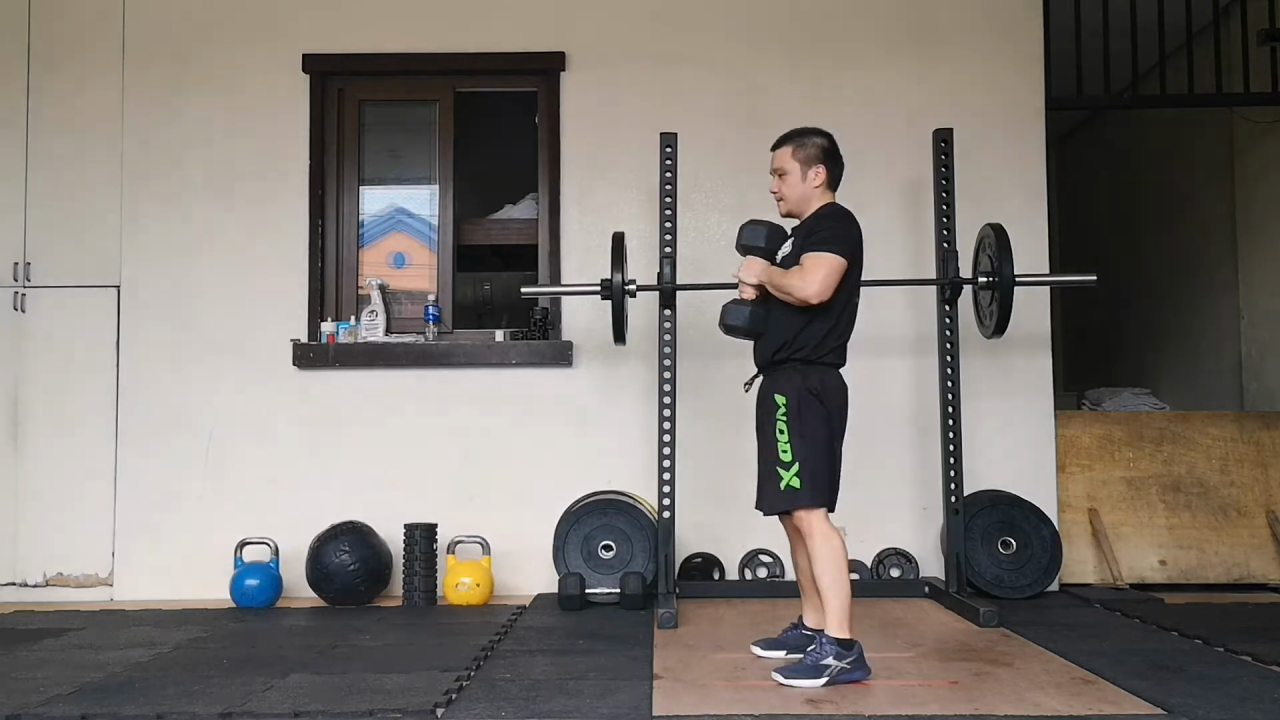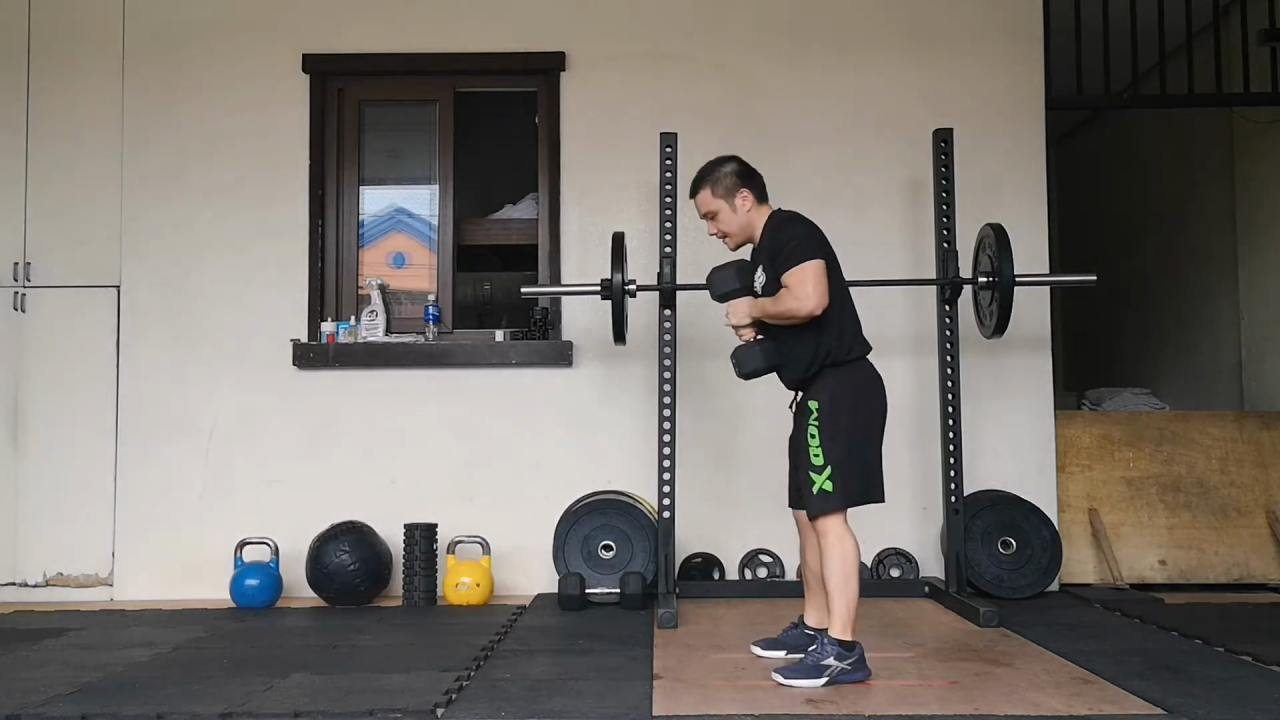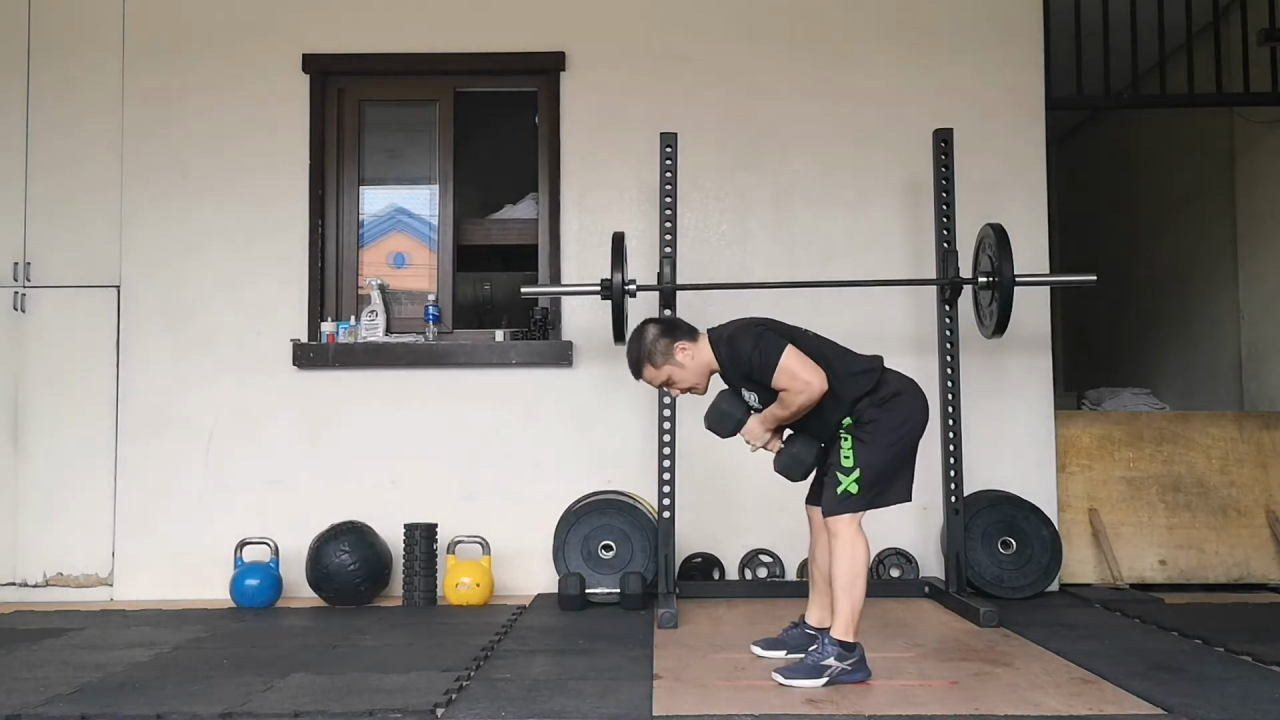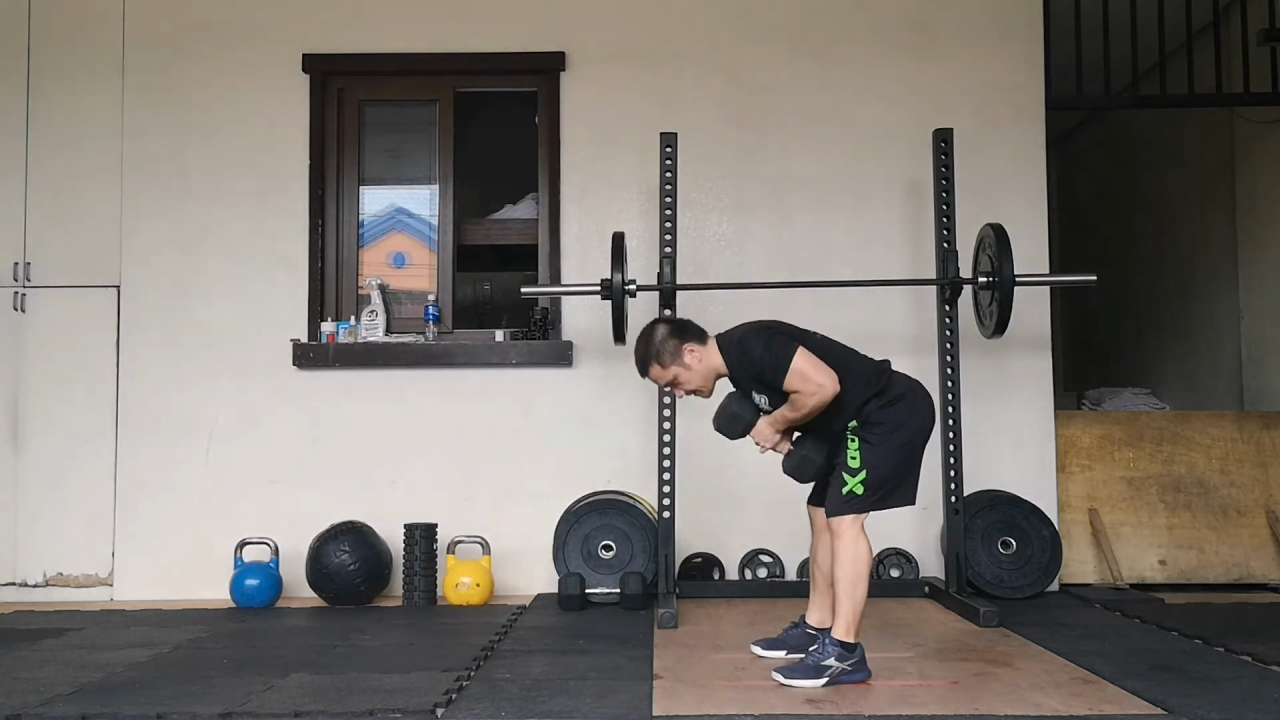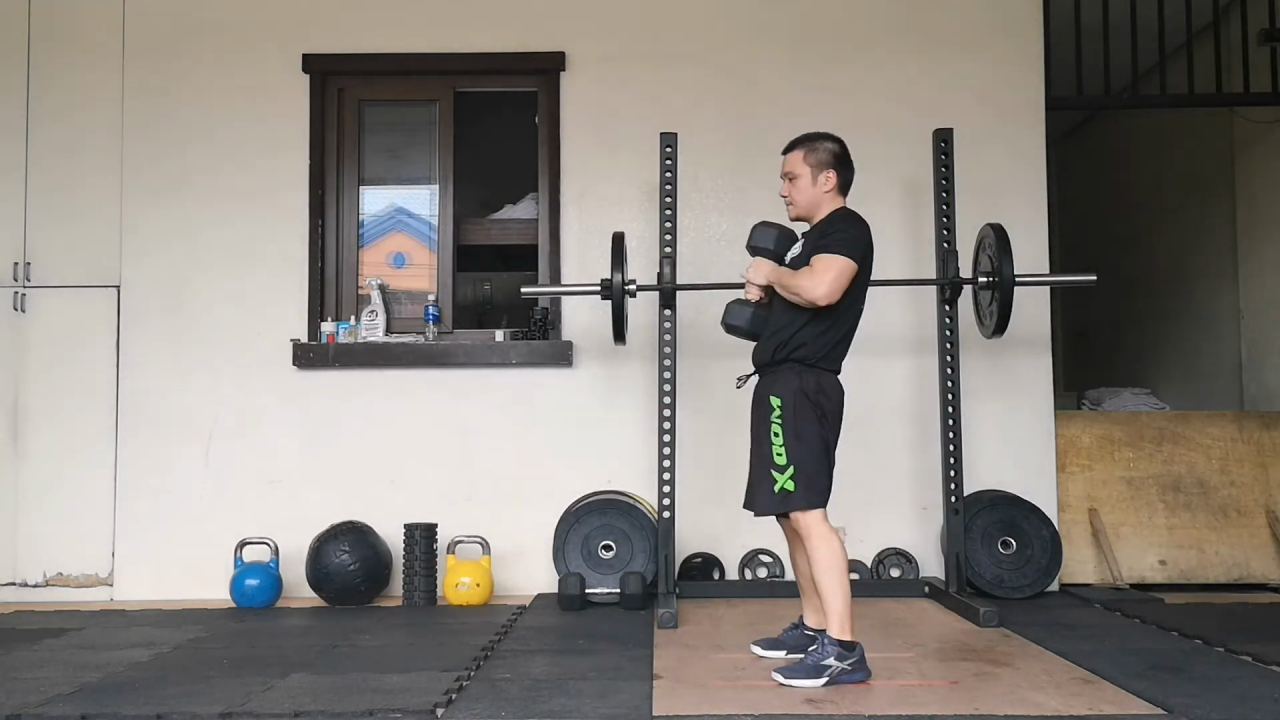
dt=1s
person 1, frame 1
left shoulder: (834, 223)
right shoulder: (805, 232)
left elbow: (812, 288)
left wrist: (763, 272)
right wrist: (757, 287)
left hip: (805, 386)
right hip: (785, 384)
left knee: (809, 513)
right knee: (793, 514)
left ankle: (842, 648)
right ankle: (812, 628)
person 1, frame 2
left shoulder: (789, 231)
right shoulder: (766, 249)
left elbow: (810, 301)
left wrist: (751, 309)
right wrist: (751, 323)
left hip: (841, 390)
right hip: (820, 394)
left knee: (827, 515)
right knee: (808, 513)
left ankle: (843, 650)
right ankle: (813, 628)
person 1, frame 3
left shoulder: (739, 343)
right shoulder: (729, 356)
left elbow: (811, 384)
left wrist: (765, 424)
right wrist: (771, 429)
left hip: (889, 407)
right hip: (865, 415)
left knee: (842, 515)
right knee: (821, 512)
left ankle: (844, 652)
right ankle: (815, 628)
person 1, frame 4
left shoulder: (752, 344)
right shoulder: (740, 362)
left elbow: (823, 386)
left wrist: (773, 425)
right wrist: (781, 431)
left hip: (890, 412)
right hip: (870, 418)
left knee: (844, 519)
right knee: (822, 514)
left ankle: (844, 652)
right ankle: (816, 628)
person 1, frame 5
left shoulder: (846, 227)
right shoulder: (816, 236)
left elbow: (821, 289)
left wrist: (770, 273)
right wrist: (766, 288)
left hip: (800, 387)
right hip: (781, 386)
left knee: (806, 513)
right knee: (791, 514)
left ankle: (843, 650)
right ankle: (813, 629)
